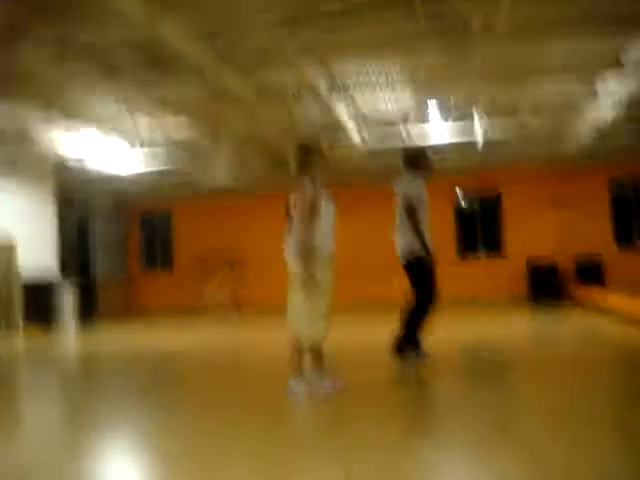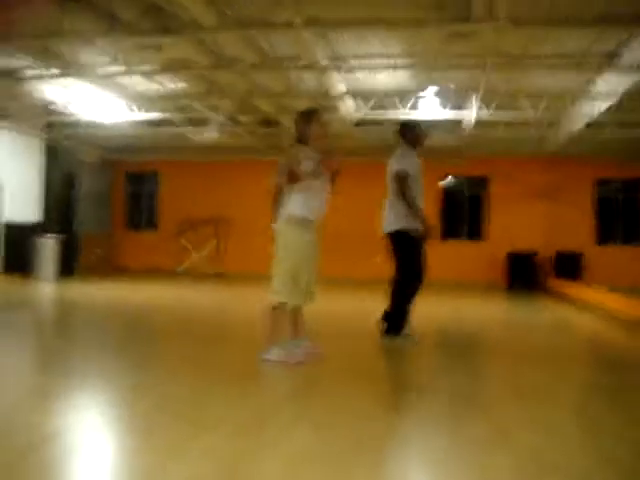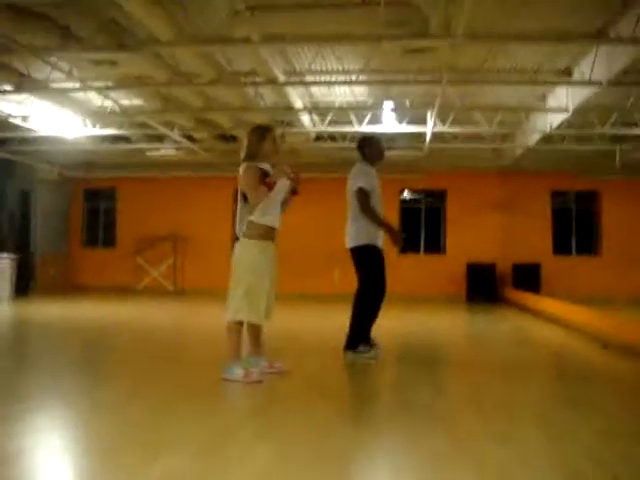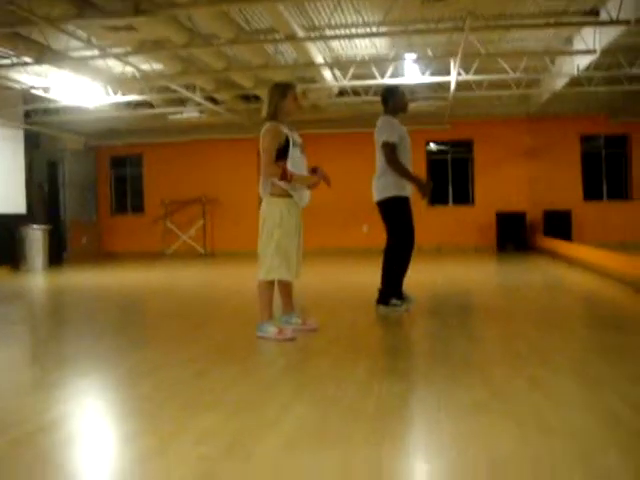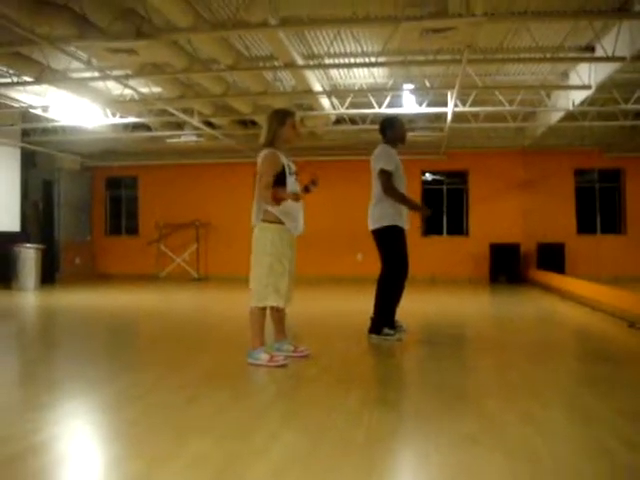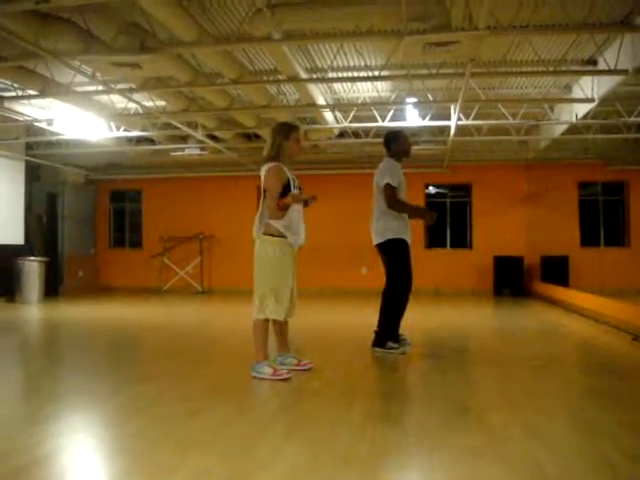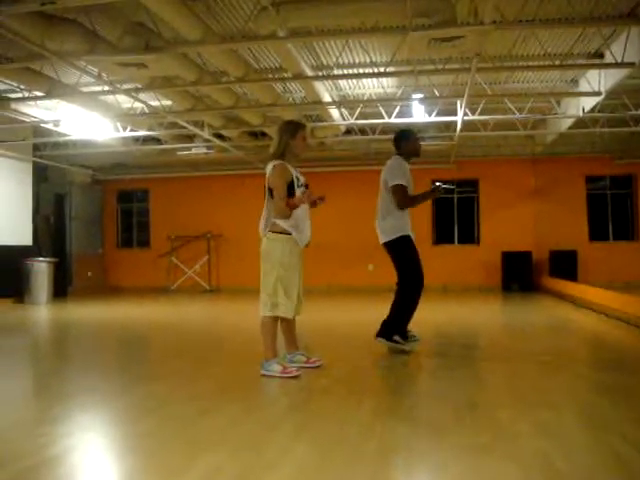
dt=0.4s
person 1, frame 1
left shoulder: (317, 191)
right shoulder: (307, 193)
right elbow: (303, 232)
right wrist: (305, 269)
left hip: (321, 264)
right hip: (309, 264)
left knee: (316, 321)
right knee: (305, 322)
left ankle: (319, 375)
right ankle: (298, 381)
person 1, frame 2
left shoulder: (318, 158)
right shoulder: (296, 154)
left elbow: (323, 191)
right elbow: (279, 181)
left wrist: (331, 174)
right wrist: (303, 175)
left hip: (310, 230)
right hip: (293, 228)
left knee: (300, 287)
right knee: (283, 286)
left ankle: (296, 339)
right ankle: (272, 346)
person 1, frame 3
left shoulder: (268, 171)
right shoulder: (251, 170)
left elbow: (277, 206)
right elbow: (255, 199)
left wrist: (290, 188)
right wrist: (275, 177)
left hip: (267, 246)
right hip: (251, 245)
left knee: (258, 304)
right knee: (242, 302)
left ankle: (256, 357)
right ankle: (233, 365)
person 1, frame 4
left shoulder: (289, 132)
right shoulder: (272, 130)
right elbow: (268, 169)
left wrist: (313, 172)
right wrist: (299, 179)
left hip: (292, 204)
right hip: (277, 204)
left knee: (287, 262)
right knee: (272, 261)
left ankle: (289, 315)
right ankle: (265, 323)
person 1, frame 5
left shoulder: (284, 159)
right shoulder: (270, 156)
right elbow: (263, 194)
left wrist: (306, 189)
right wrist: (284, 195)
left hip: (285, 231)
right hip: (270, 230)
left knee: (280, 289)
right knee: (264, 288)
left ankle: (281, 341)
right ankle: (257, 349)
person 1, frame 6
left shoulder: (284, 172)
right shoulder: (274, 170)
right elbow: (272, 210)
left wrist: (303, 202)
right wrist: (286, 202)
left hip: (285, 244)
right hip: (272, 243)
left knee: (283, 302)
right knee: (267, 301)
left ankle: (284, 355)
right ankle: (260, 362)
person 1, frame 7
left shoulder: (292, 171)
right shoulder: (279, 168)
right elbow: (278, 208)
left wrist: (312, 202)
right wrist: (298, 201)
left hip: (292, 241)
right hip: (278, 241)
left knee: (289, 299)
right knee: (274, 298)
left ankle: (293, 353)
right ankle: (269, 360)
person 2, frame 1
left shoulder: (414, 183)
right shoulder: (410, 183)
right elbow: (411, 217)
right wrist: (425, 247)
left hip: (417, 249)
right hip: (414, 249)
left knee: (424, 295)
right knee: (425, 295)
left ankle: (408, 344)
right ankle: (406, 344)
person 2, frame 2
left shoulder: (410, 157)
right shoulder: (404, 156)
right elbow: (402, 191)
left wrist: (420, 222)
right wrist: (421, 219)
left hip: (408, 225)
right hip: (401, 225)
left knee: (413, 273)
right knee: (408, 274)
left ankle: (393, 318)
right ankle: (393, 326)
person 2, frame 3
left shoulder: (367, 172)
right shoulder: (362, 171)
right elbow: (364, 206)
left wrist: (387, 230)
right wrist: (389, 229)
left hip: (370, 240)
right hip: (364, 240)
left knee: (375, 289)
right knee: (370, 289)
left ankle: (362, 338)
right ankle: (355, 342)
person 2, frame 4
left shoulder: (394, 125)
right shoulder: (387, 124)
right elbow: (391, 160)
left wrist: (416, 183)
right wrist: (418, 182)
left hip: (397, 192)
right hip: (391, 193)
left knee: (404, 241)
right knee: (399, 242)
left ankle: (394, 291)
right ankle: (387, 297)
person 2, frame 5
left shoulder: (390, 154)
right shoulder: (384, 153)
right elbow: (387, 188)
left wrist: (412, 205)
right wrist: (415, 205)
left hip: (392, 221)
right hip: (386, 222)
left knee: (398, 270)
right knee: (392, 271)
left ankle: (386, 321)
right ankle: (379, 325)
person 2, frame 6
left shoulder: (393, 168)
right shoulder: (389, 167)
right elbow: (392, 201)
left wrist: (417, 212)
right wrist: (420, 212)
left hip: (395, 234)
right hip: (390, 235)
left knee: (402, 284)
right knee: (398, 285)
left ankle: (390, 334)
right ankle: (383, 339)
person 2, frame 7
left shoulder: (398, 166)
right shoulder: (397, 166)
right elbow: (402, 202)
left wrist: (425, 195)
right wrist: (430, 194)
left hip: (397, 231)
right hip: (395, 233)
left knee: (410, 280)
right knee: (413, 281)
left ankle: (399, 330)
right ankle: (389, 331)
